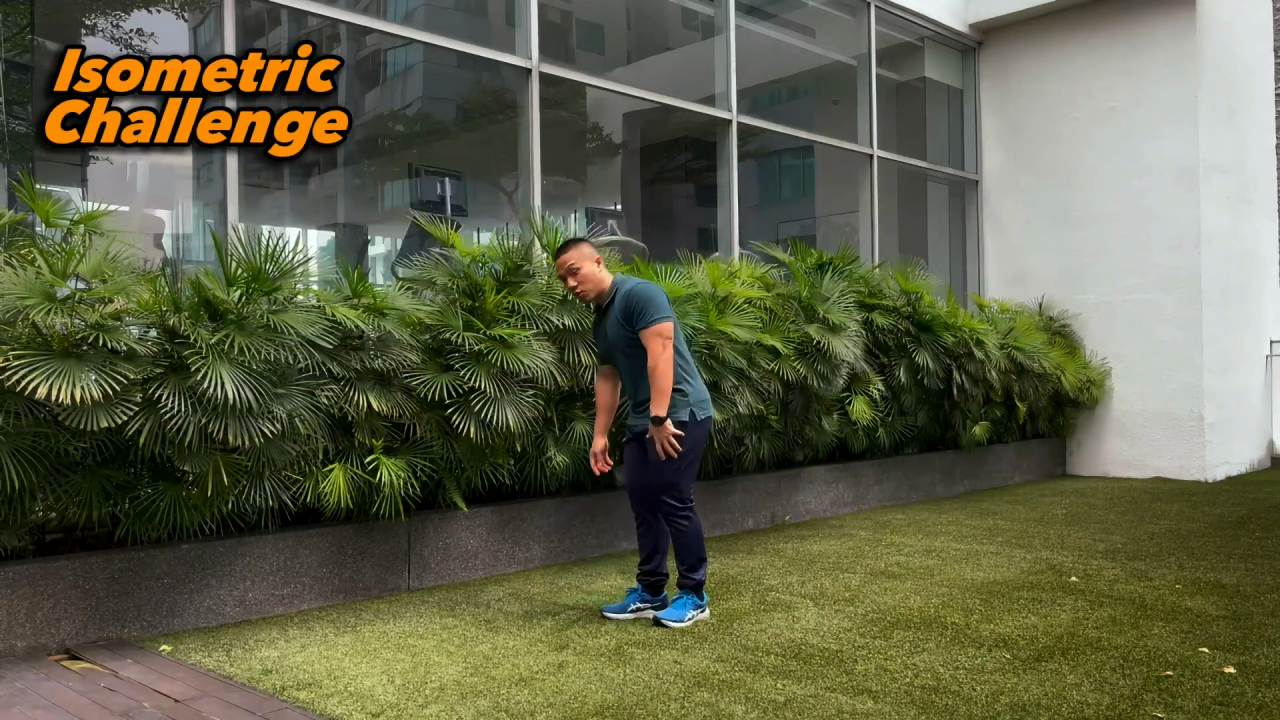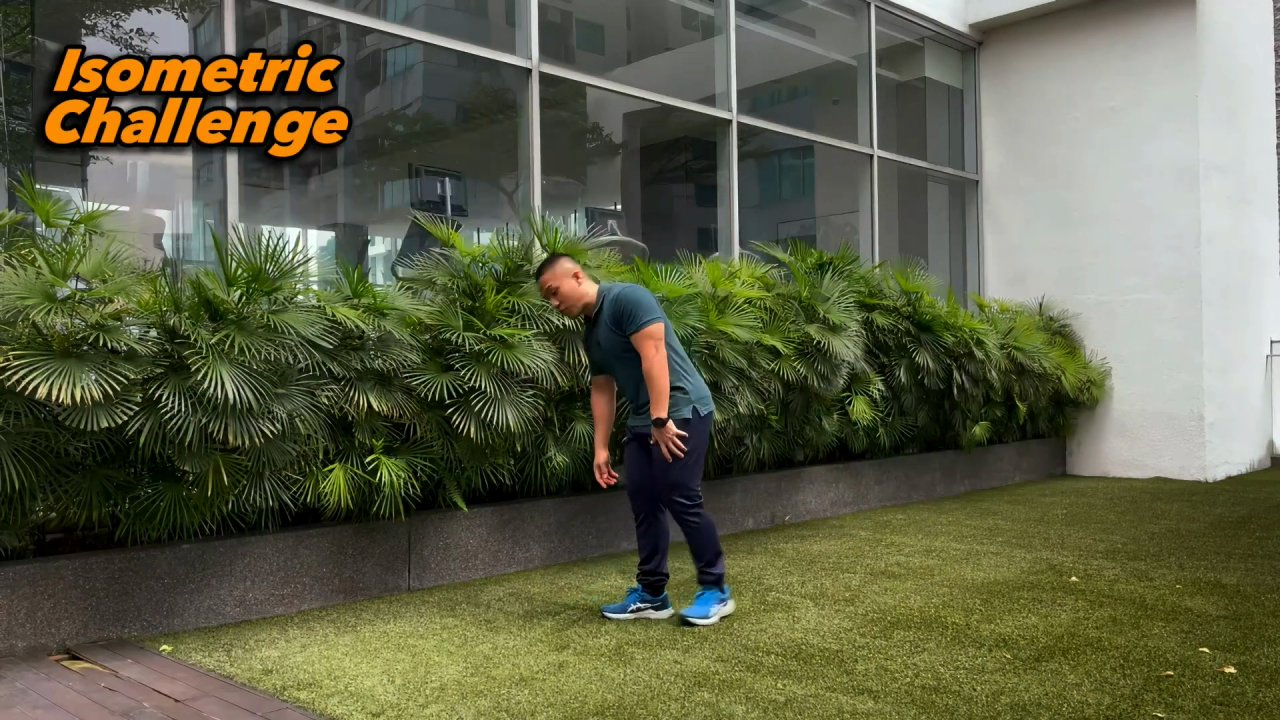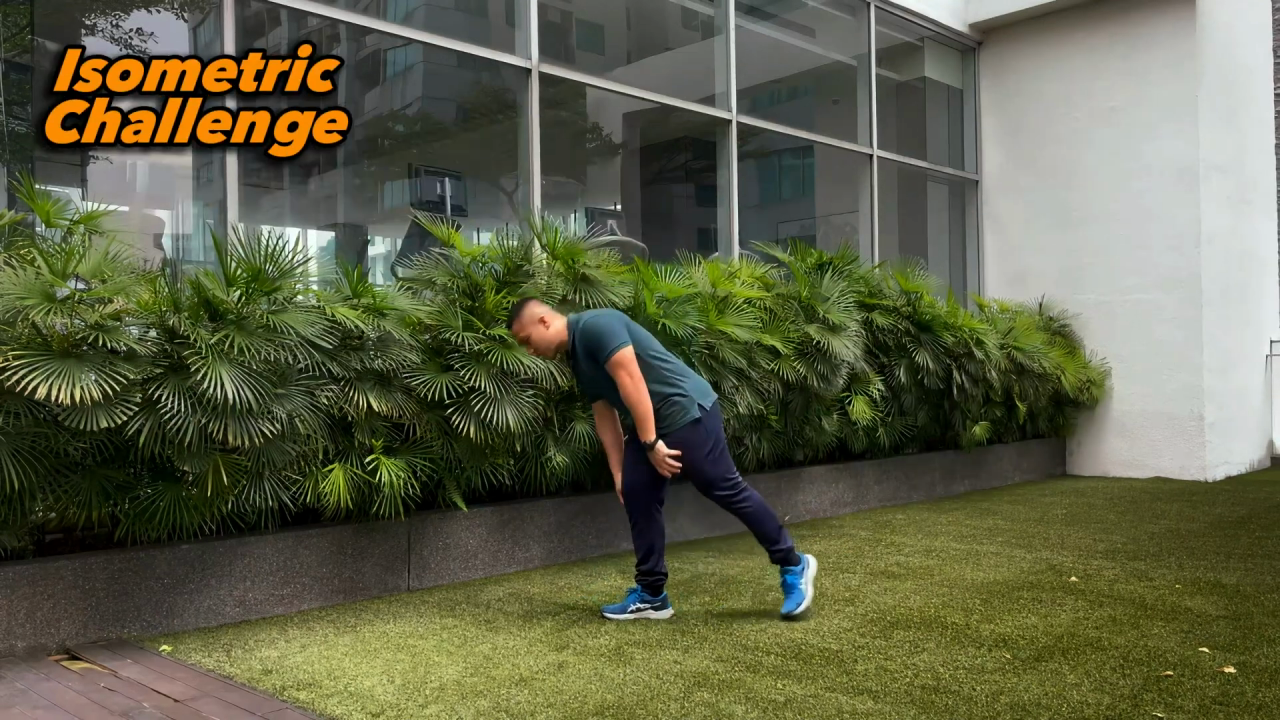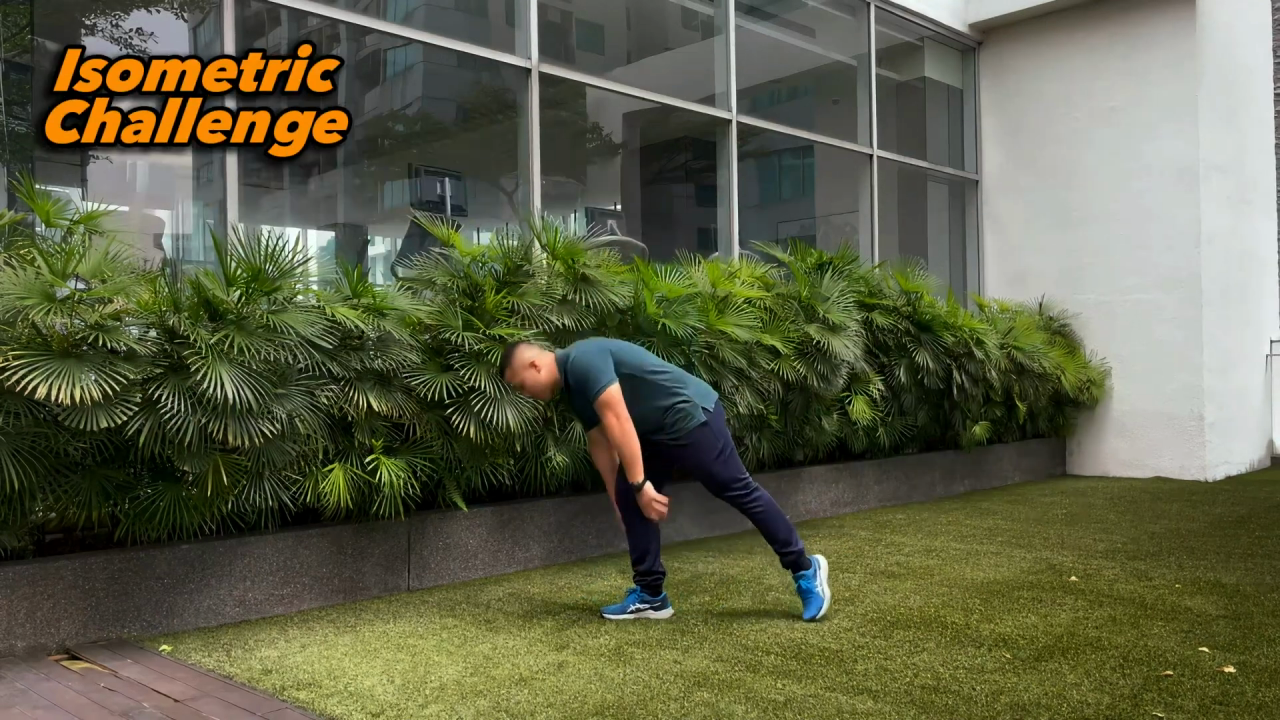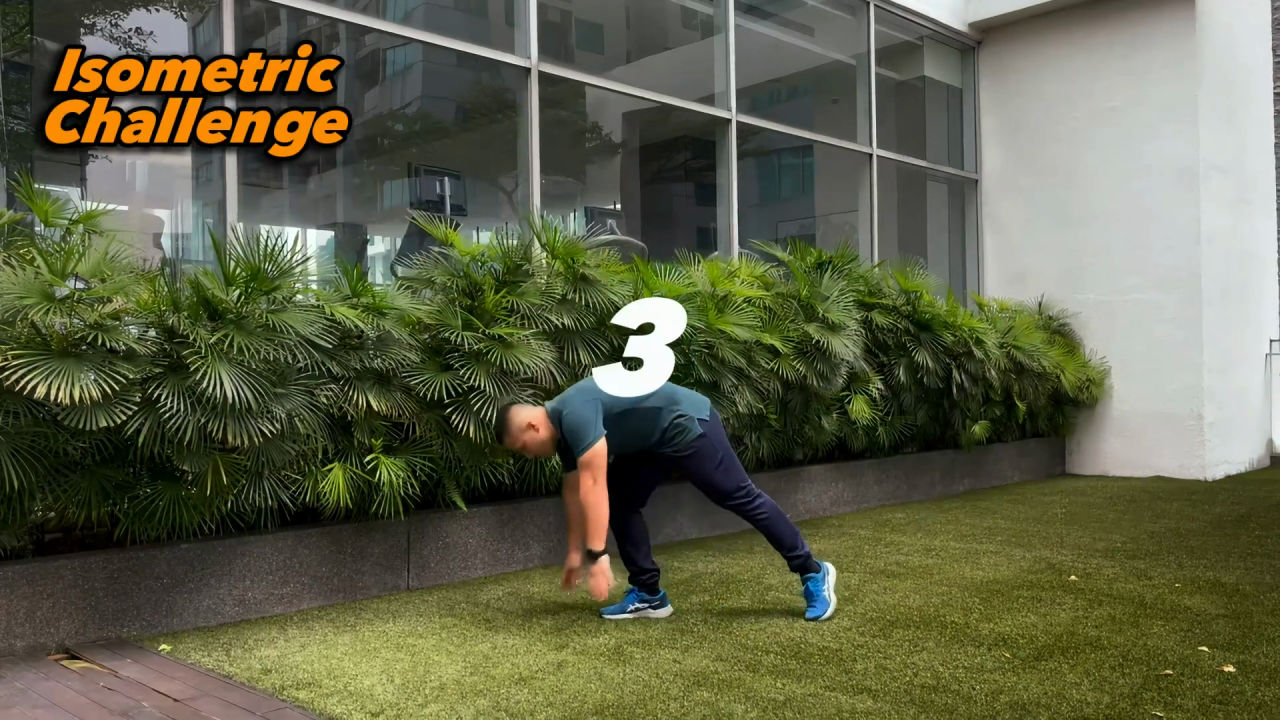
dt=0.2s
person 1, frame 1
left shoulder: (640, 294)
right shoulder: (600, 319)
left elbow: (660, 354)
right elbow: (607, 378)
left wrist: (661, 418)
right wrist: (601, 435)
left hip: (680, 414)
right hip: (644, 420)
left knee: (674, 503)
right knee: (643, 502)
left ankle: (694, 594)
right ankle: (651, 593)
person 1, frame 2
left shoulder: (627, 299)
right shoulder: (591, 330)
left elbow: (654, 356)
right elbow: (602, 390)
left wrist: (660, 420)
right wrist: (601, 448)
left hip: (682, 410)
right hip: (643, 421)
left knee: (684, 501)
right knee: (644, 503)
left ankle: (715, 589)
right ankle: (651, 596)
person 1, frame 3
left shoulder: (594, 327)
right shoulder: (577, 360)
left elbow: (631, 381)
right elbow: (605, 415)
left wrist: (652, 445)
right wrist: (620, 475)
left hip: (689, 411)
right hip: (651, 422)
left knee: (727, 490)
right knee: (637, 498)
left ankle: (793, 566)
right ankle: (651, 595)
person 1, frame 4
left shoulder: (583, 362)
right shoulder: (570, 385)
left elbow: (618, 423)
right elbow: (599, 443)
left wrist: (640, 486)
right wrist: (619, 496)
left hip: (691, 412)
left knee: (738, 489)
right knee: (630, 501)
left ankle: (806, 569)
right ankle: (650, 595)
person 1, frame 5
left shoulder: (575, 415)
right shoulder: (563, 430)
left elbow: (593, 486)
right elbow: (574, 492)
left wrist: (597, 556)
right wrist: (575, 553)
left hip: (687, 423)
left knee: (743, 499)
right knee: (621, 502)
left ankle: (814, 573)
right ankle: (649, 594)
